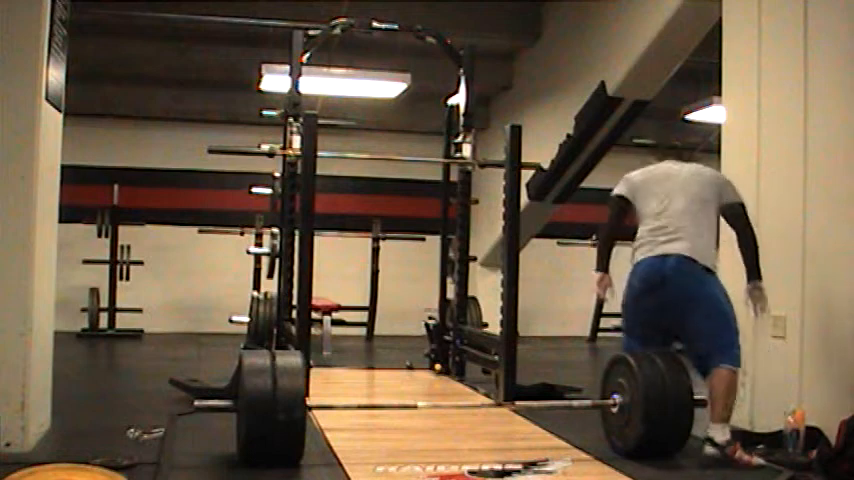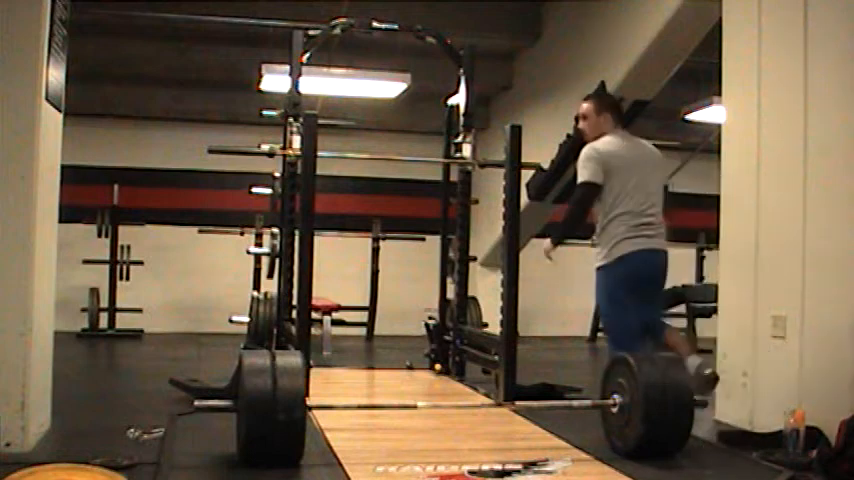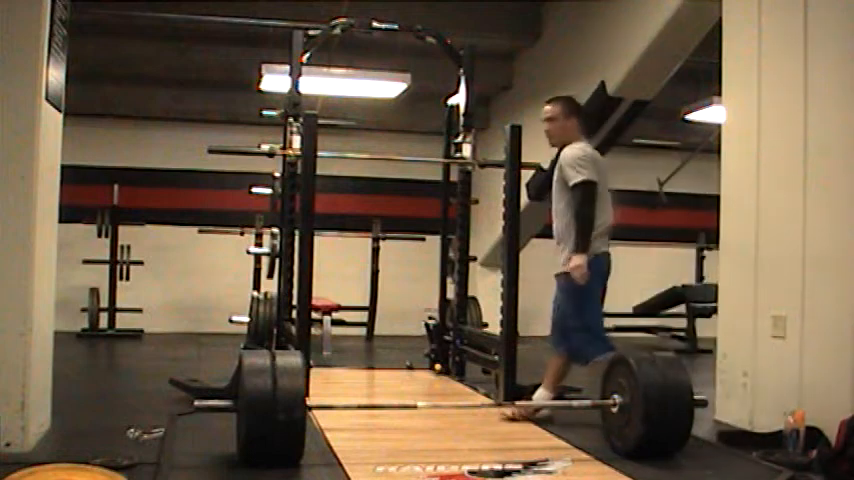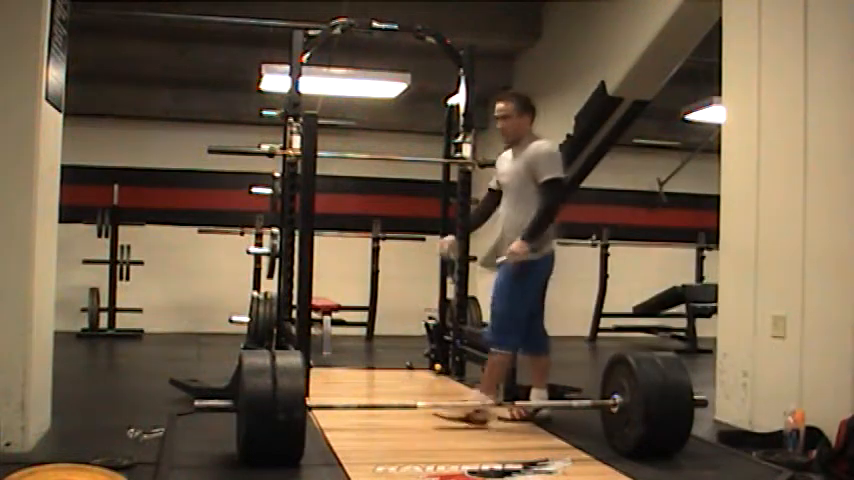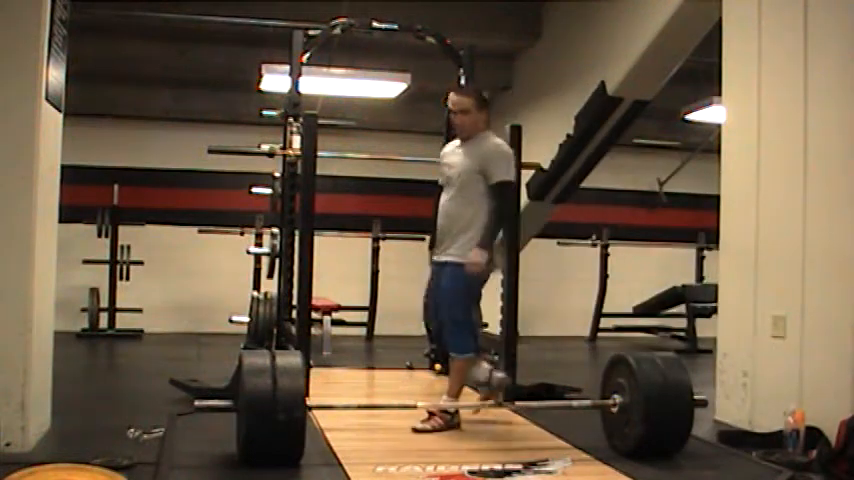
dt=0.5s
person 1, frame 1
left shoulder: (636, 177)
right shoulder: (713, 178)
left elbow: (612, 221)
right elbow: (743, 228)
left wrist: (602, 270)
right wrist: (754, 281)
left hip: (647, 267)
right hip: (693, 267)
left knee: (640, 350)
right knee: (723, 352)
right ankle: (719, 437)
person 1, frame 2
left shoulder: (595, 151)
right shoulder: (652, 153)
left elbow: (583, 202)
left wrist: (555, 238)
left hip: (620, 256)
right hip: (655, 252)
left knee: (626, 345)
right knee: (649, 324)
right ankle: (695, 363)
person 1, frame 3
left shoulder: (575, 154)
right shoulder: (582, 156)
left elbow: (585, 205)
left wrist: (580, 254)
left hip: (581, 263)
right hip: (584, 261)
left knee: (588, 339)
right knee: (564, 334)
right ankle: (541, 401)
person 1, frame 4
left shoulder: (543, 153)
right shoulder: (505, 159)
left elbow: (553, 201)
right elbow: (489, 203)
left wrist: (526, 240)
right wrist: (457, 234)
left hip: (528, 257)
right hip: (512, 256)
left knee: (504, 329)
right knee: (530, 330)
left ankle: (481, 405)
right ankle: (539, 400)
person 1, frame 5
left shoulder: (495, 151)
right shoulder: (450, 150)
left elbow: (503, 203)
left wrist: (483, 248)
right wrist: (434, 245)
left hip: (469, 258)
right hip: (444, 256)
left knee: (457, 328)
right knee: (443, 326)
left ankle: (449, 408)
